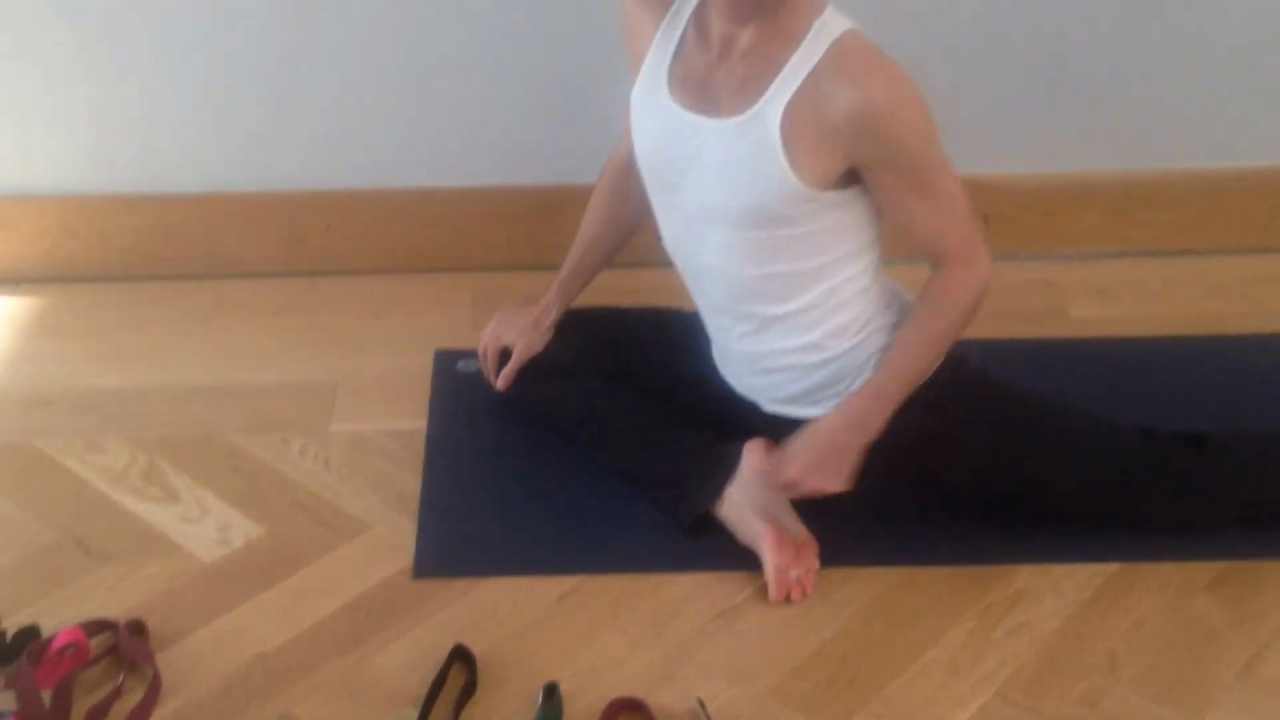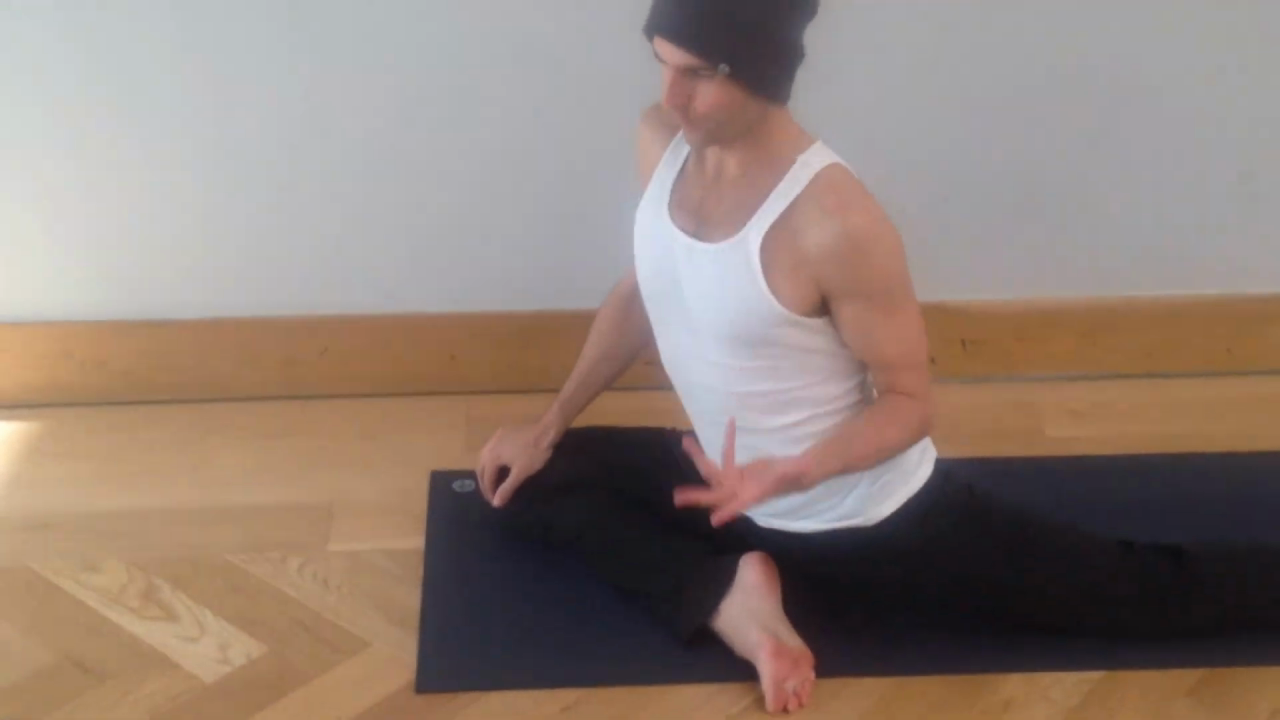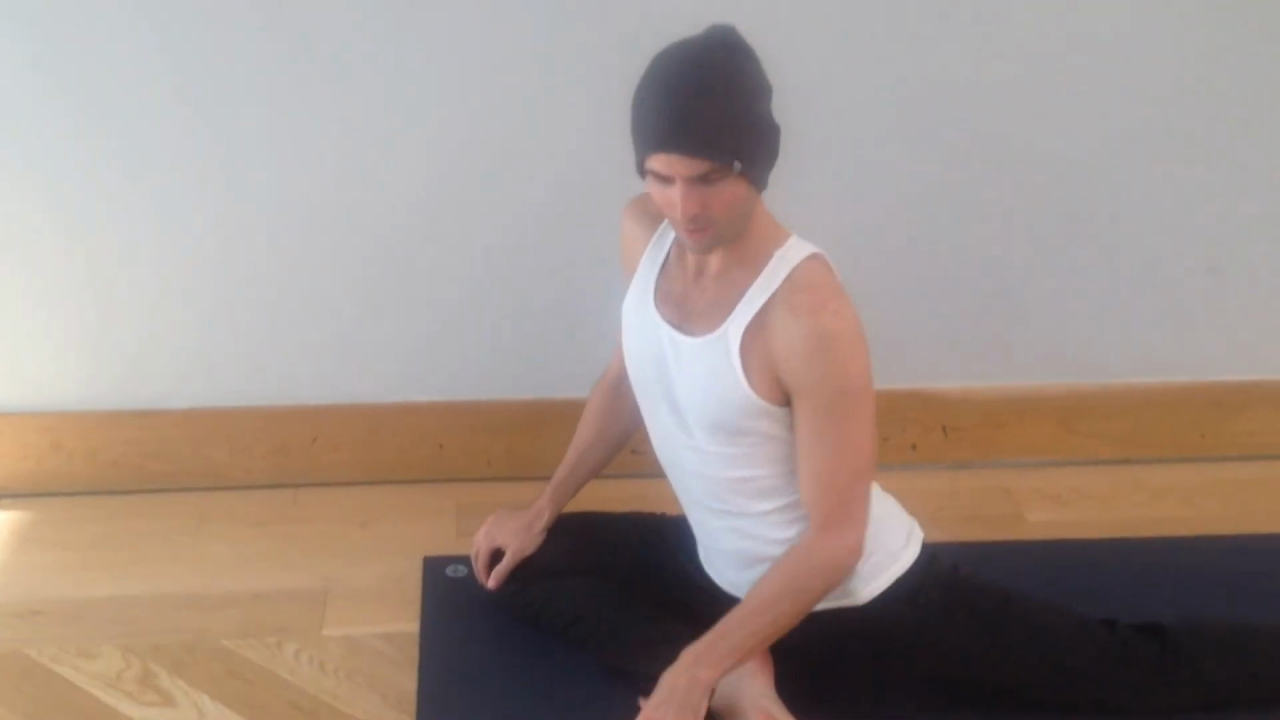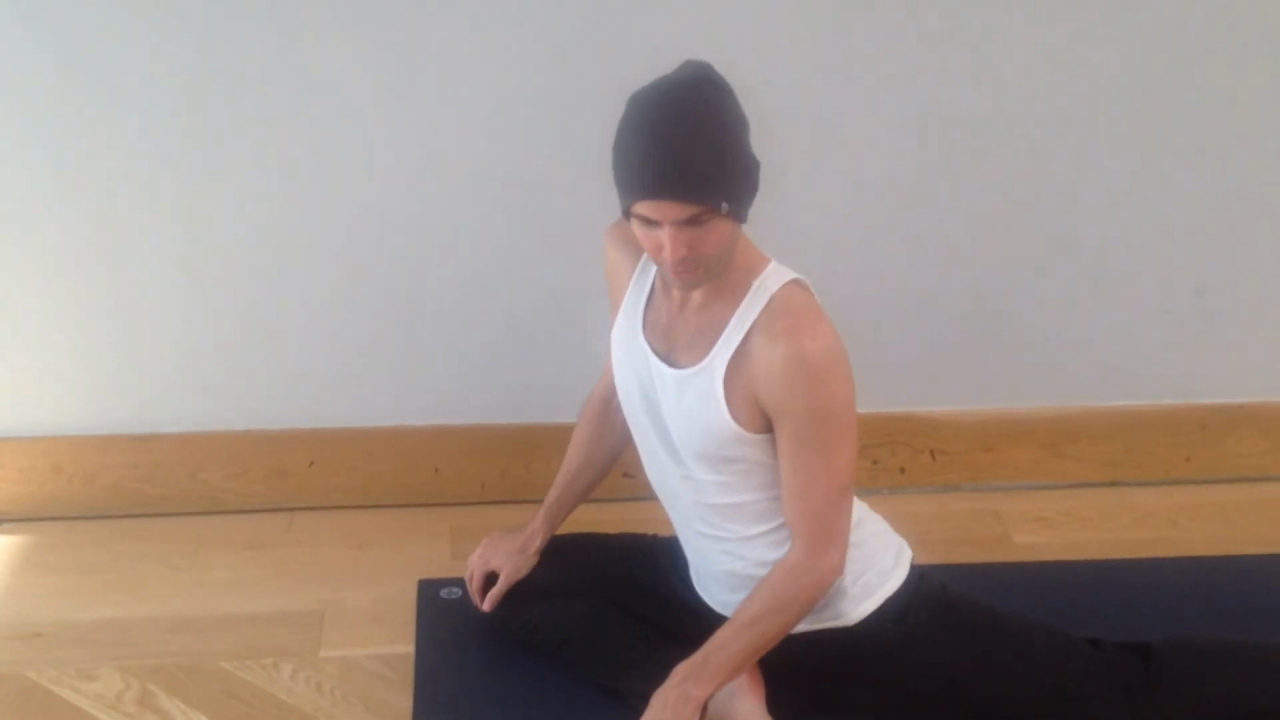
dt=0.5s
person 1, frame 1
left shoulder: (852, 87)
left elbow: (964, 265)
right elbow: (636, 163)
left wrist: (850, 428)
right wrist: (551, 302)
left hip: (864, 394)
right hip: (733, 374)
left knee: (1157, 477)
right knee: (533, 360)
right ankle: (724, 480)
person 1, frame 2
left shoulder: (833, 222)
right shoulder: (662, 139)
left elbow: (909, 400)
right elbow: (644, 288)
left wrist: (795, 476)
right wrist: (552, 423)
left hip: (867, 518)
right hip: (732, 486)
left knee: (1137, 590)
right knee: (531, 485)
right ankle: (724, 596)
person 1, frame 3
left shoulder: (809, 316)
right shoulder: (642, 230)
left elbow: (833, 542)
right elbow: (631, 375)
right wrist: (544, 505)
left hip: (862, 598)
right hip: (724, 570)
right knee: (523, 565)
person 1, frame 4
left shoulder: (791, 341)
right shoulder: (626, 258)
left elbow: (817, 559)
right elbow: (616, 396)
right wrist: (536, 529)
left hip: (850, 616)
right hip: (716, 586)
right knee: (517, 586)
